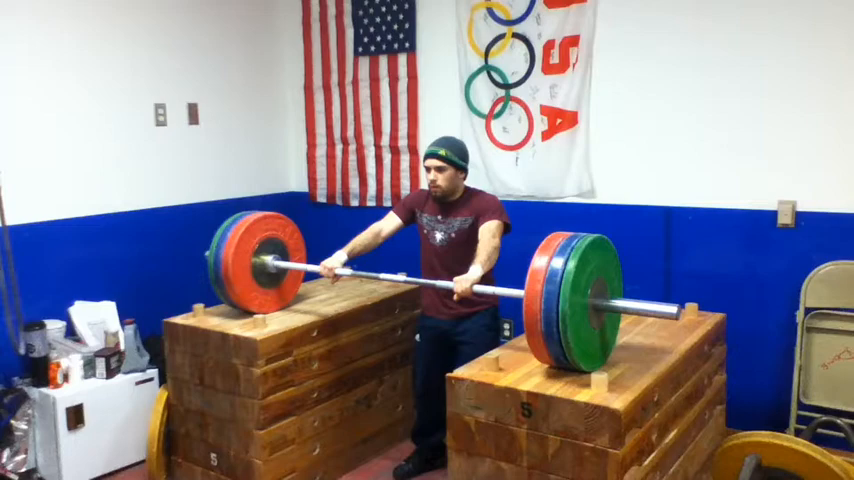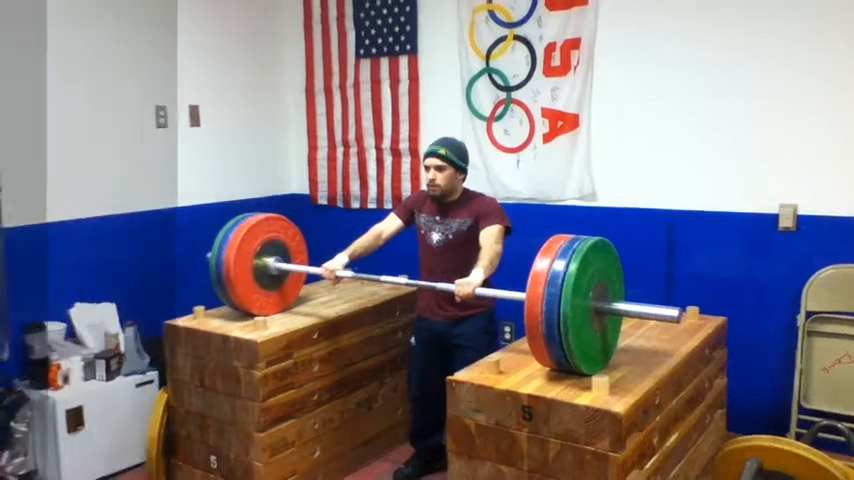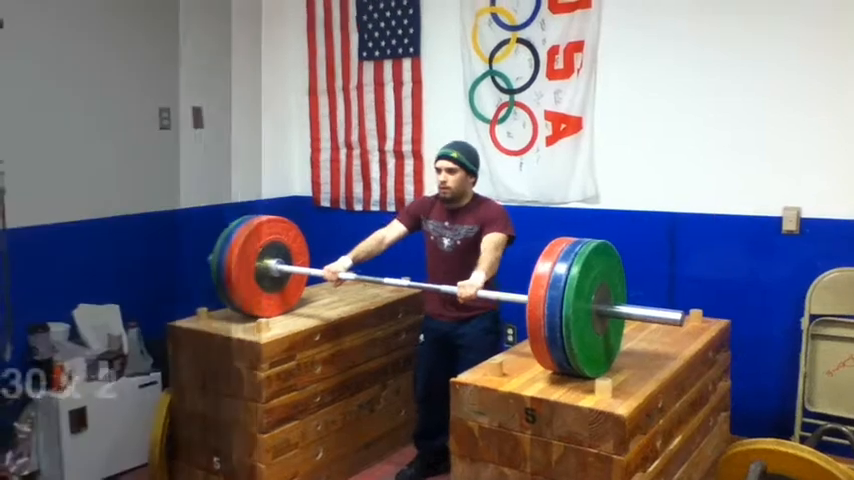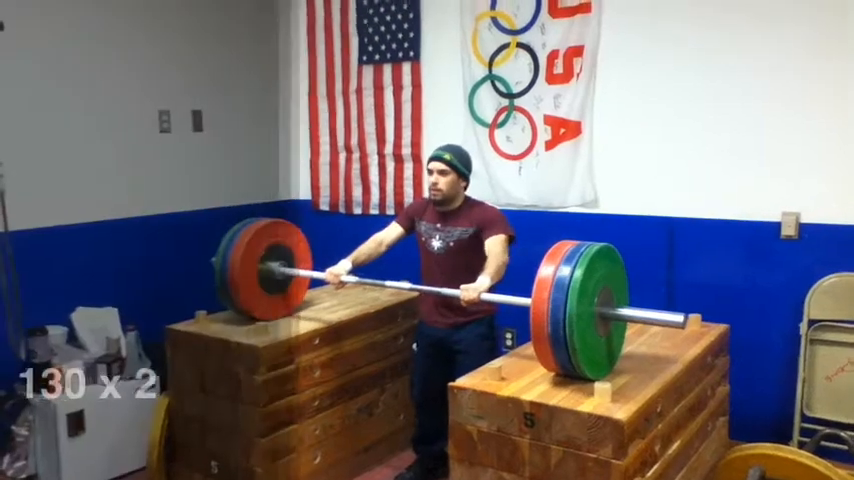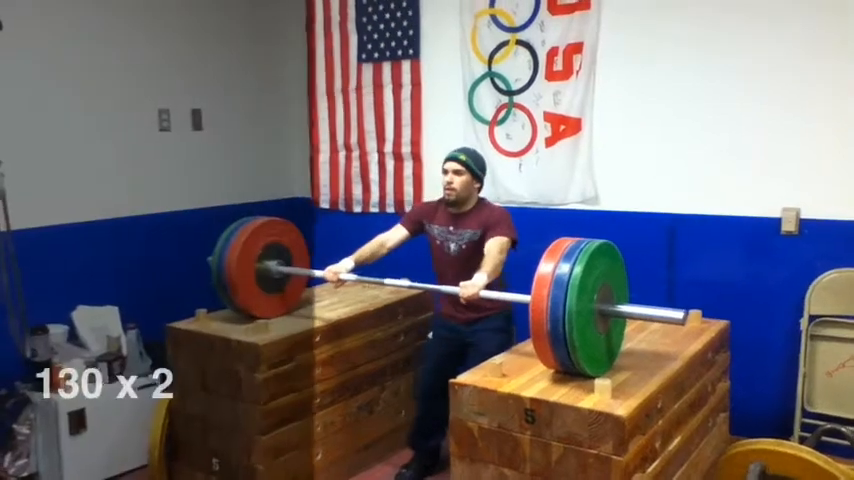
dt=0.3s
person 1, frame 1
left shoulder: (485, 204)
right shoulder: (418, 201)
left elbow: (490, 240)
right elbow: (380, 229)
left wrist: (474, 274)
right wrist: (342, 255)
left hip: (476, 318)
right hip: (432, 315)
right knee: (427, 388)
right ankle: (429, 450)
person 1, frame 2
left shoulder: (484, 207)
right shoulder: (418, 202)
left elbow: (492, 244)
right elbow: (381, 231)
left wrist: (476, 278)
right wrist: (344, 258)
left hip: (472, 321)
right hip: (429, 317)
right knee: (422, 390)
person 1, frame 3
left shoulder: (491, 213)
right shoulder: (424, 207)
left elbow: (491, 251)
right elbow: (385, 236)
left wrist: (476, 280)
right wrist: (347, 261)
left hip: (477, 321)
right hip: (436, 318)
right knee: (428, 390)
person 1, frame 4
left shoulder: (485, 216)
right shoulder: (419, 210)
left elbow: (498, 254)
right elbow: (382, 239)
left wrist: (482, 283)
right wrist: (347, 264)
left hip: (473, 327)
right hip: (430, 324)
right knee: (426, 396)
person 1, frame 5
left shoulder: (495, 216)
right shoulder: (429, 212)
left elbow: (496, 253)
right elbow: (387, 240)
left wrist: (480, 280)
right wrist: (349, 263)
left hip: (490, 323)
right hip: (448, 319)
right knee: (429, 387)
